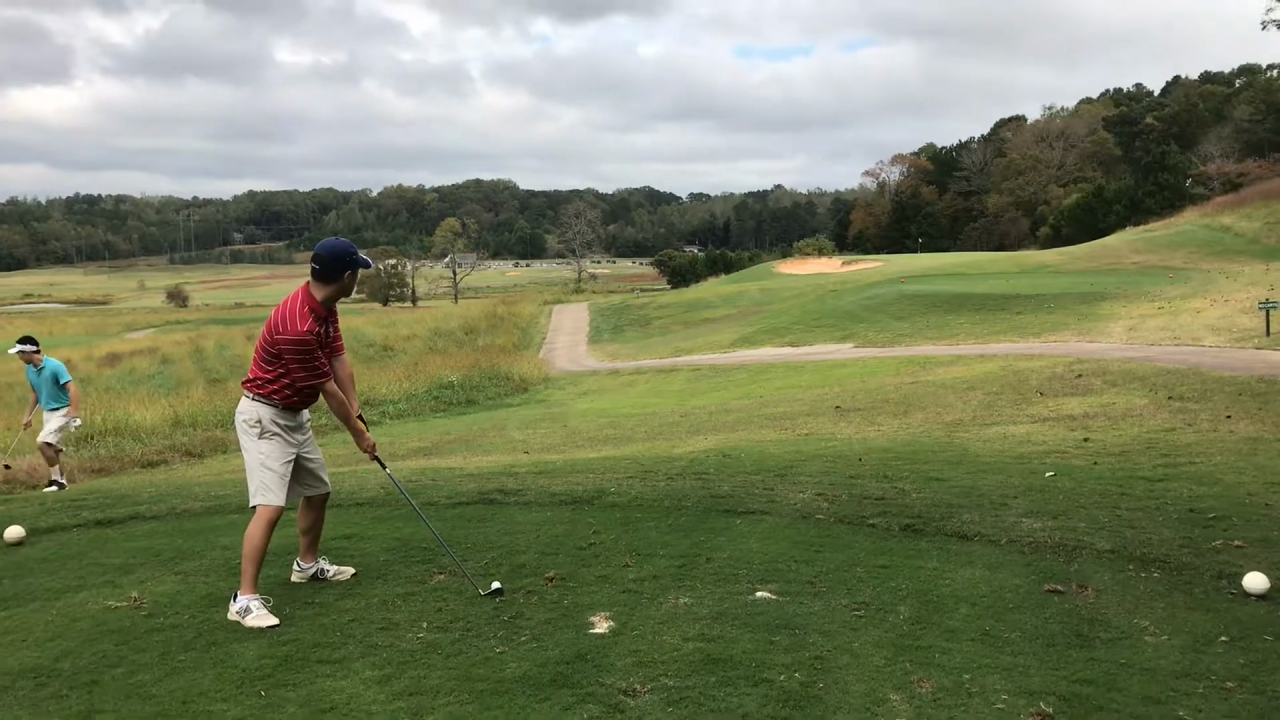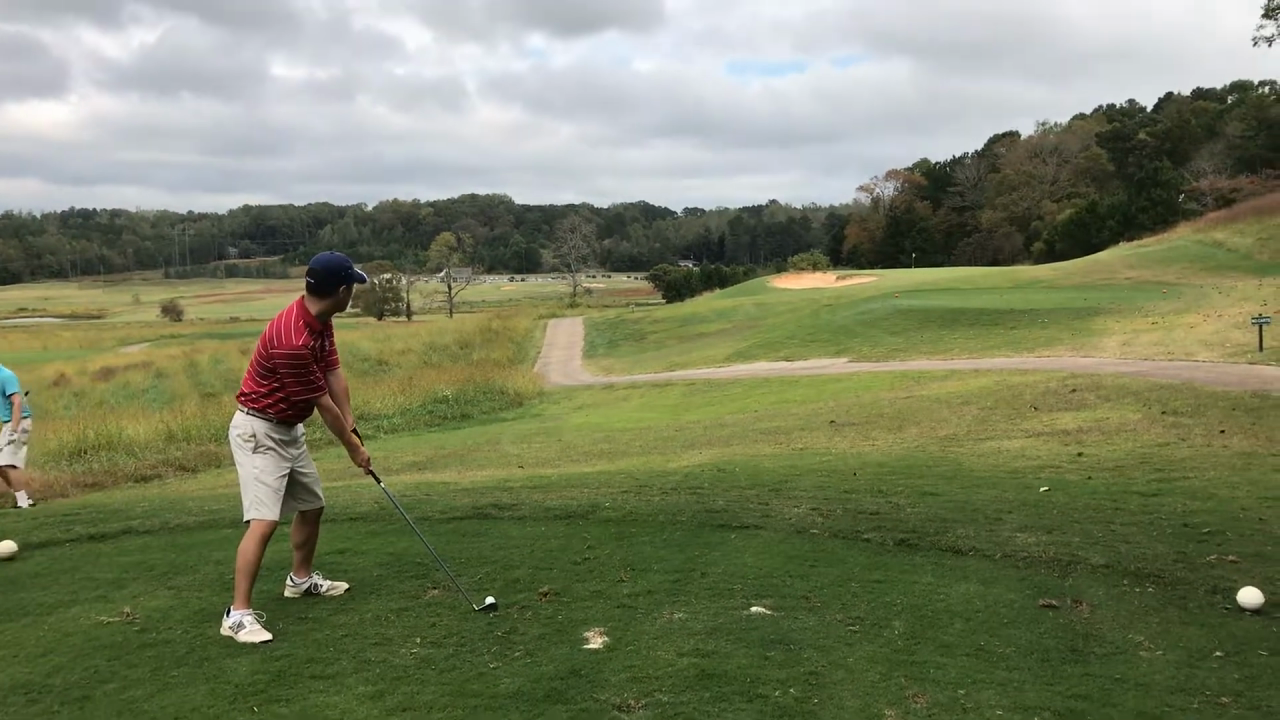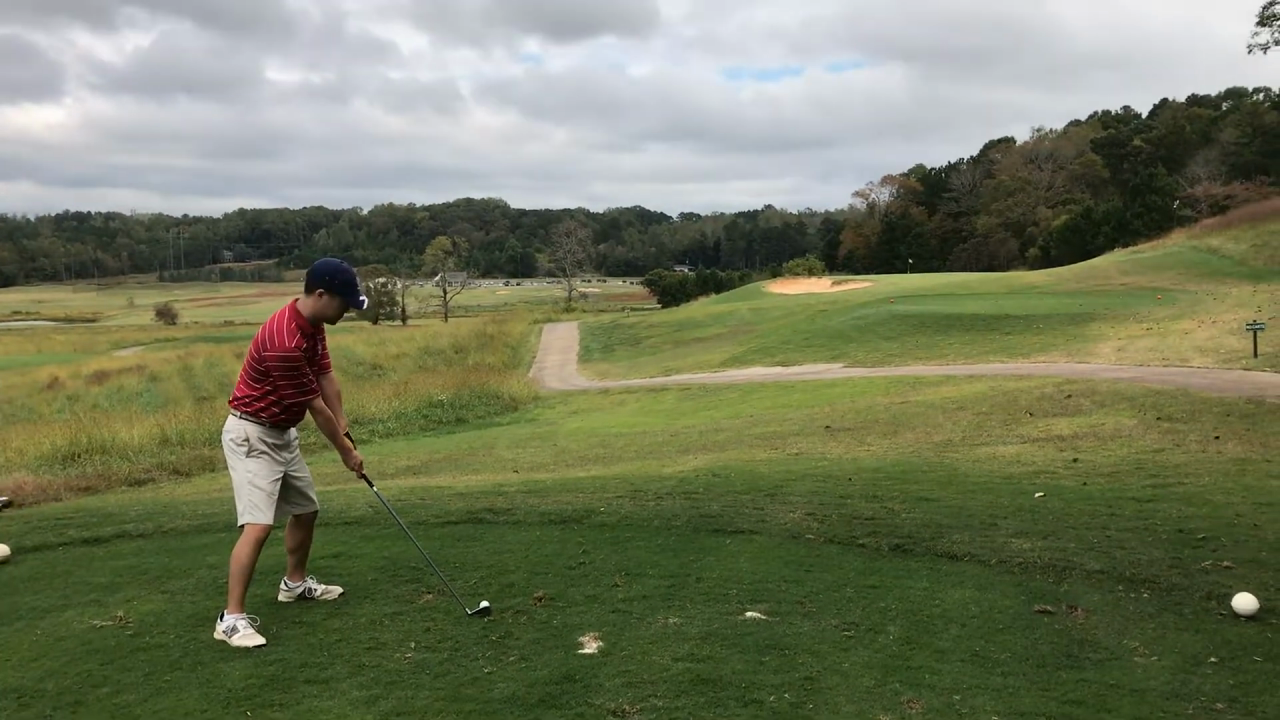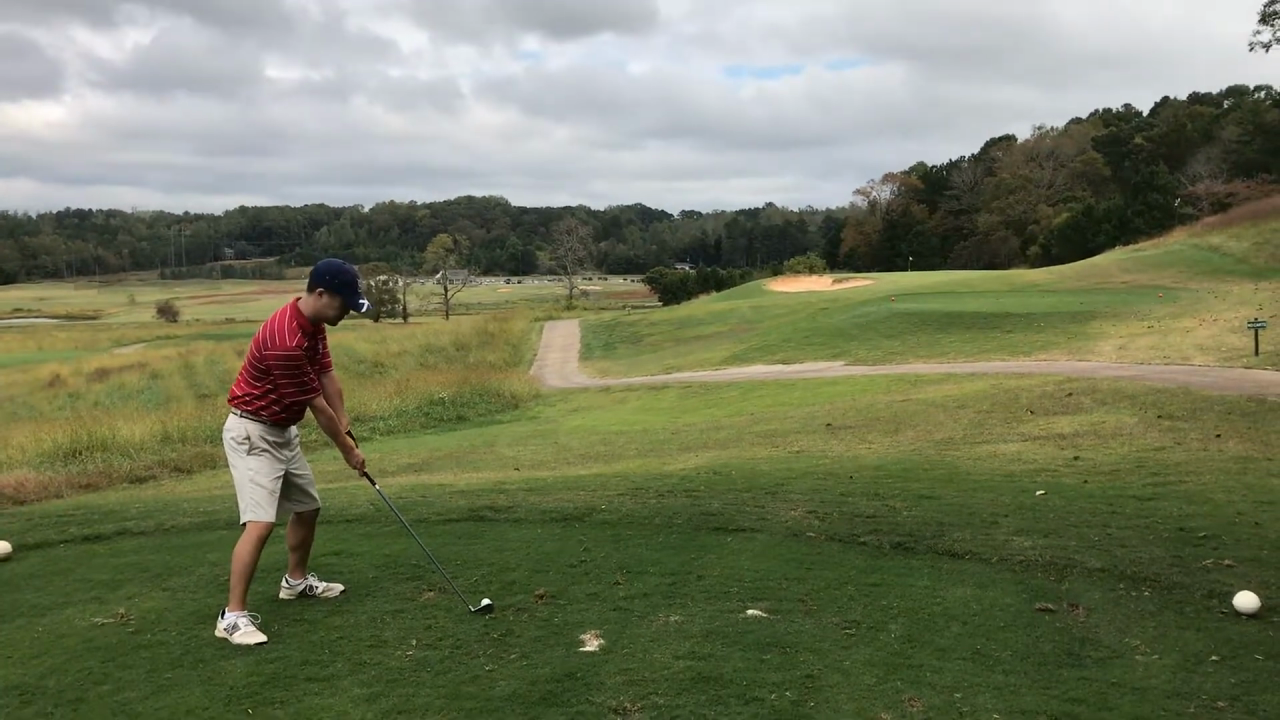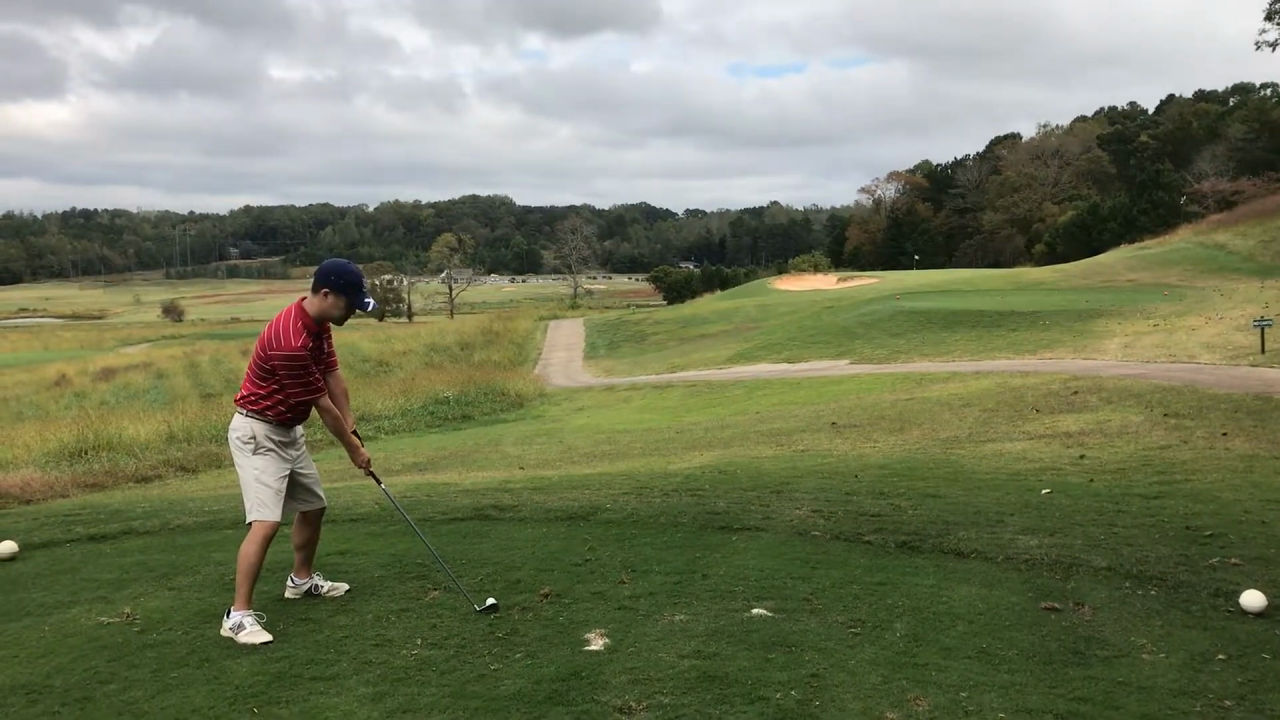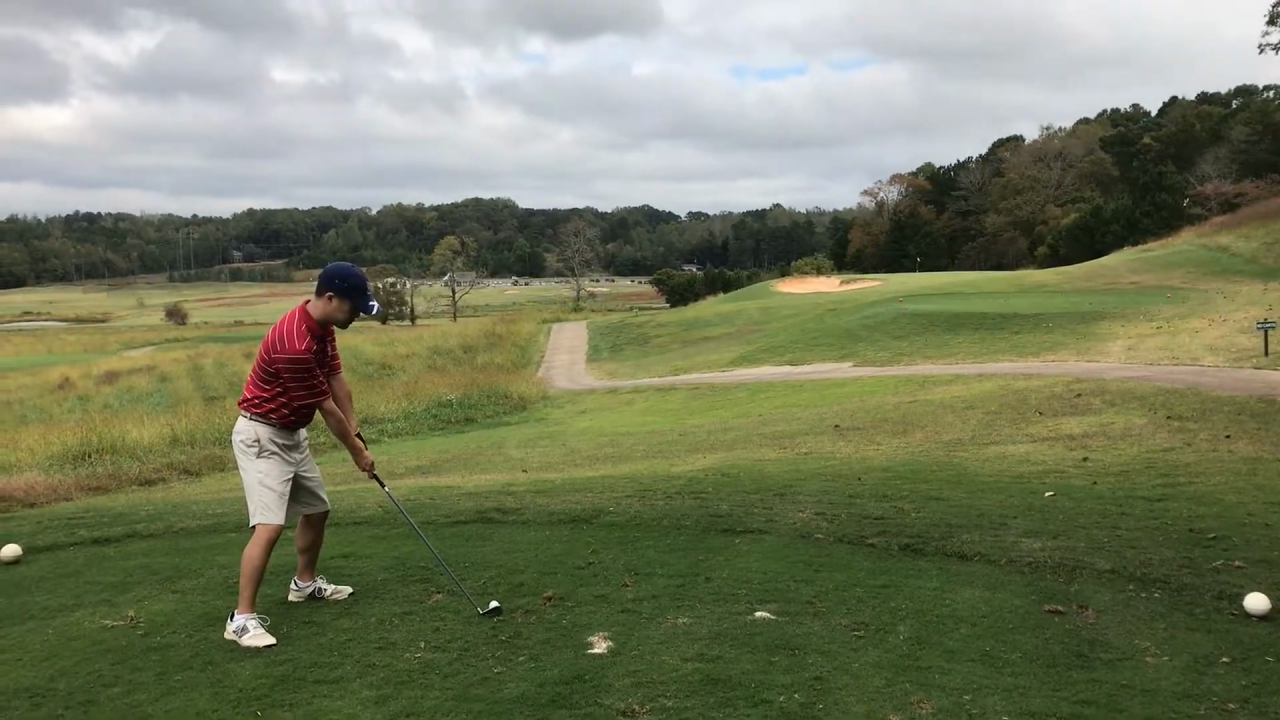
dt=0.4s
person 1, frame 1
left shoulder: (325, 307)
right shoulder: (297, 327)
left elbow: (340, 362)
right elbow: (328, 389)
left wrist: (358, 414)
right wrist: (358, 433)
left hip: (294, 415)
right hip: (265, 417)
left knee: (317, 490)
right knee: (270, 506)
left ankle: (308, 564)
right ankle: (245, 599)
person 1, frame 2
left shoulder: (320, 322)
right shoulder: (292, 341)
left elbow: (335, 376)
right elbow: (323, 404)
left wrist: (353, 429)
right wrist: (353, 448)
left hip: (289, 429)
right hip: (260, 431)
left knee: (312, 505)
right knee: (264, 520)
left ankle: (301, 578)
right ankle: (238, 613)
person 1, frame 3
left shoulder: (313, 325)
right shoulder: (285, 342)
left elbow: (328, 379)
right elbow: (316, 407)
left wrist: (346, 432)
right wrist: (345, 451)
left hip: (282, 432)
right hip: (252, 434)
left knee: (305, 509)
right knee: (258, 525)
left ankle: (295, 583)
right ankle: (232, 617)
person 1, frame 4
left shoulder: (313, 324)
right shoulder: (285, 342)
left elbow: (328, 378)
right elbow: (317, 405)
left wrist: (347, 430)
right wrist: (347, 450)
left hip: (282, 430)
right hip: (253, 433)
left knee: (307, 506)
right knee: (260, 522)
left ankle: (296, 580)
right ankle: (233, 615)
person 1, frame 5
left shoulder: (318, 324)
right shoulder: (290, 342)
left elbow: (333, 377)
right elbow: (322, 405)
left wrist: (353, 429)
right wrist: (353, 449)
left hip: (288, 430)
right hip: (258, 433)
left knee: (312, 505)
right knee: (265, 522)
left ankle: (302, 579)
right ankle: (238, 614)
person 1, frame 6
left shoulder: (321, 326)
right shoulder: (295, 344)
left elbow: (337, 380)
right elbow: (326, 408)
left wrist: (356, 431)
right wrist: (357, 451)
left hip: (291, 433)
right hip: (263, 436)
left knee: (316, 508)
right knee: (270, 525)
left ankle: (305, 582)
right ankle: (242, 617)
